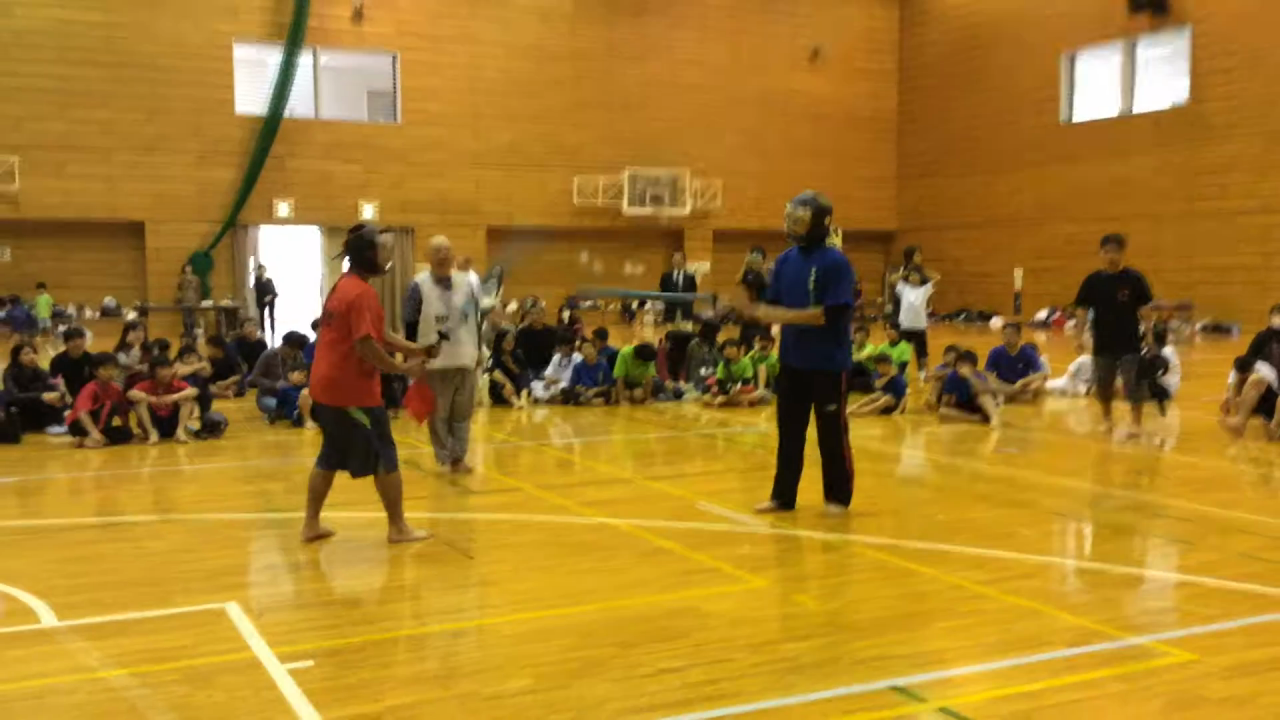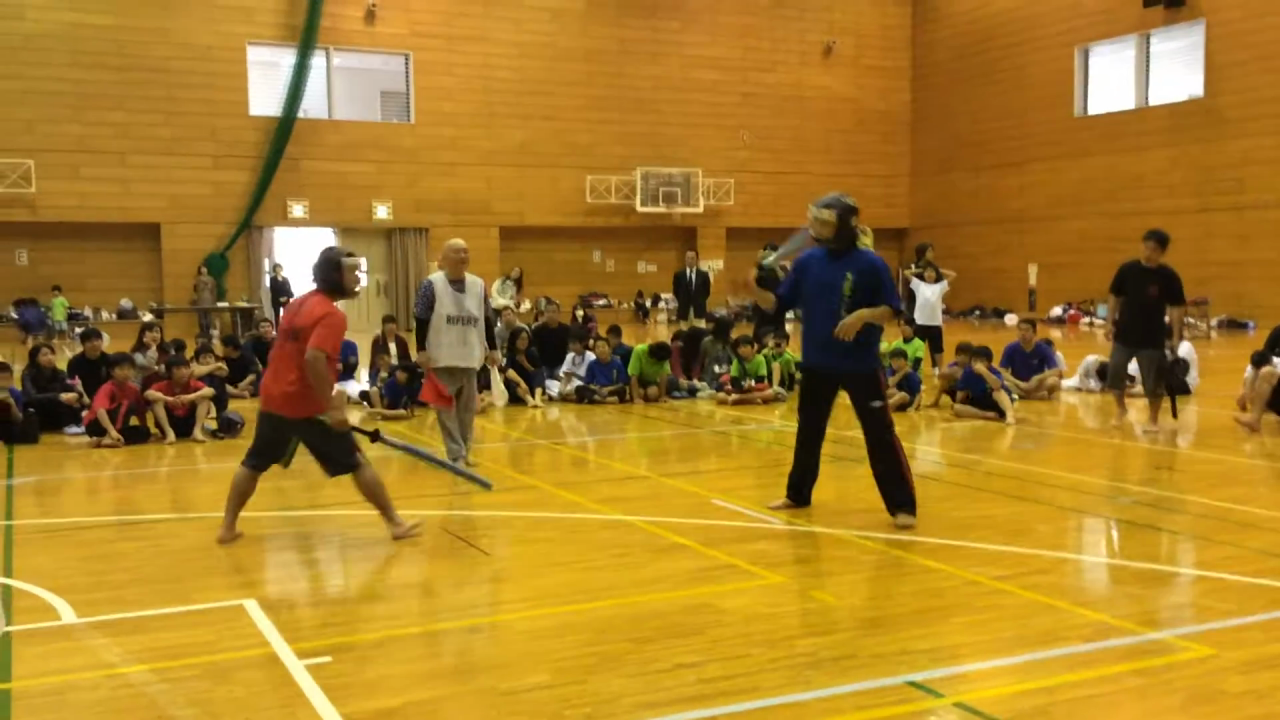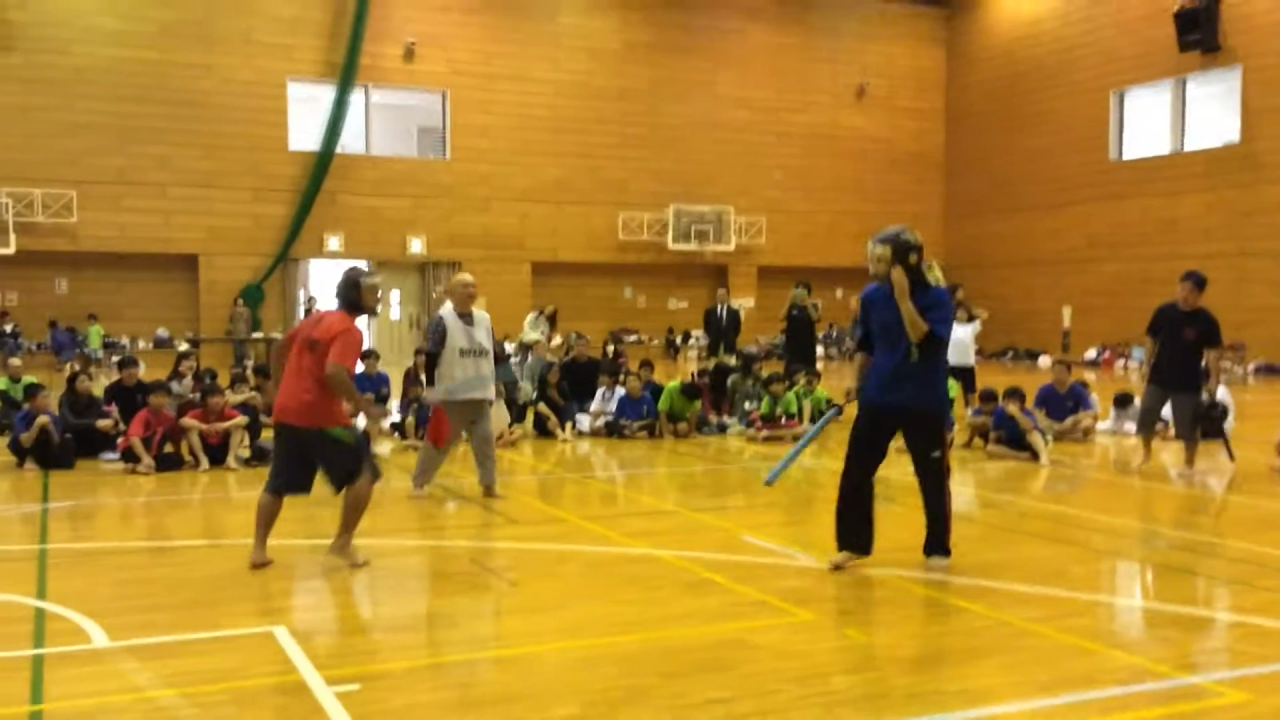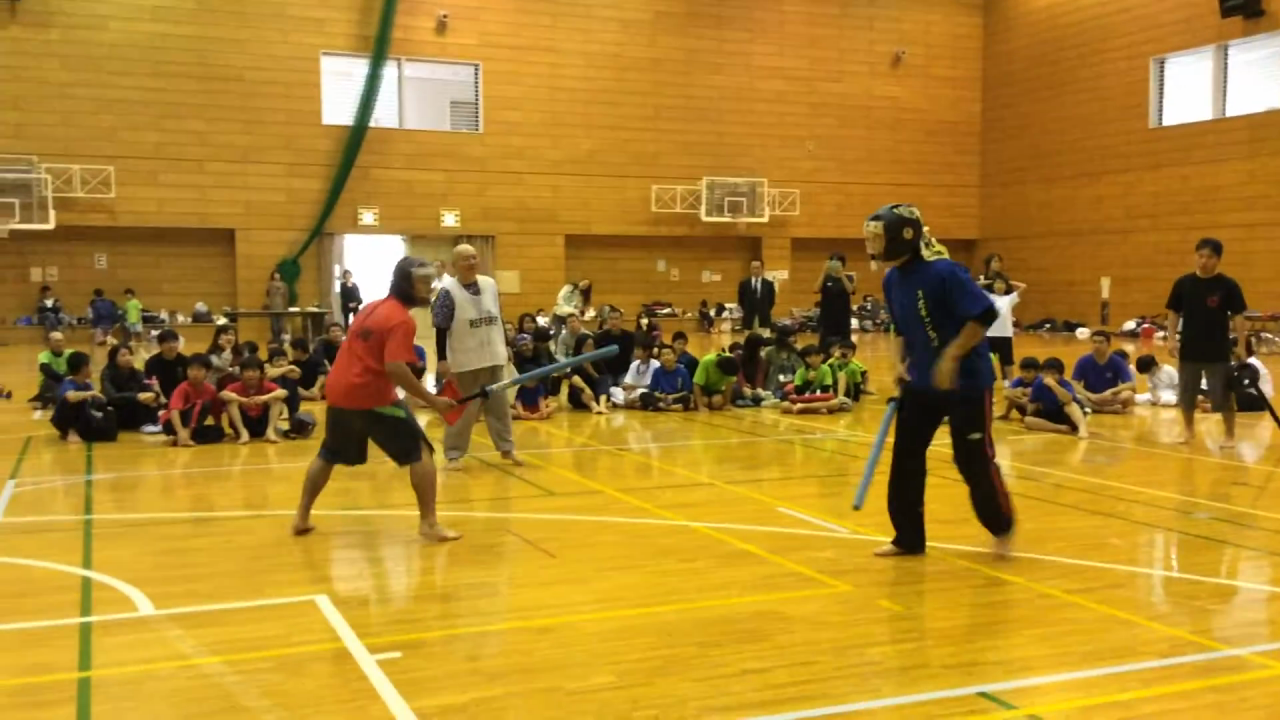
dt=0.4s
person 1, frame 1
left shoulder: (835, 262)
right shoulder: (786, 259)
left elbow: (834, 313)
right elbow: (773, 304)
left wrist: (783, 315)
right wrist: (753, 308)
left hip: (828, 361)
right hip: (792, 360)
left knee: (831, 431)
right knee: (789, 430)
left ankle: (837, 496)
right ankle: (782, 496)
person 1, frame 2
left shoulder: (870, 264)
right shoulder: (807, 261)
left elbow: (893, 312)
right elbow: (784, 301)
left wrist: (863, 315)
right wrist: (758, 295)
left hip: (862, 363)
right hip: (817, 362)
left knee: (879, 432)
right knee: (808, 431)
left ankle: (902, 506)
right ankle: (797, 495)
person 1, frame 3
left shoulder: (936, 297)
right shoulder: (872, 295)
left elbow: (929, 343)
left wrist: (904, 299)
right wrist: (856, 379)
left hip: (926, 402)
right hip: (878, 398)
left knee: (933, 477)
right knee: (856, 469)
left ankle: (937, 549)
right ankle: (853, 545)
person 1, frame 4
left shoulder: (943, 272)
right shoulder: (892, 279)
left elbow: (983, 315)
left wrist: (951, 356)
right wrist: (901, 362)
left hip: (966, 380)
right hip: (919, 382)
left knee: (975, 460)
right knee: (905, 458)
left ankle: (1000, 524)
right ankle: (908, 538)
person 2, frame 1
left shoulder: (342, 285)
right shoulder: (363, 294)
left elbow: (378, 335)
right elbow: (365, 347)
left wrist: (410, 349)
right wrist: (401, 367)
left hip: (325, 386)
right hip: (352, 390)
left knee: (330, 458)
right knee: (384, 459)
left ankle: (311, 524)
right ankle: (398, 528)
person 2, frame 2
left shoulder: (298, 304)
right shoulder: (331, 315)
right elbow: (313, 359)
right wrist: (332, 408)
left hip: (273, 399)
right hip: (306, 404)
left knee: (255, 462)
right knee: (356, 462)
left ankle: (228, 527)
right ankle: (394, 522)
person 2, frame 3
left shoulder: (315, 319)
right shoulder: (349, 331)
left elbow: (281, 348)
right elbow: (334, 374)
left wrist: (275, 384)
right wrist: (365, 406)
left hip: (287, 412)
right hip: (322, 415)
left knee: (278, 483)
right knee: (365, 473)
left ankle: (259, 550)
right ankle: (343, 543)
person 2, frame 4
left shoulder: (372, 308)
right shoulder: (402, 320)
right elbow: (395, 369)
right wrist: (430, 399)
left hip: (339, 393)
right hip: (371, 397)
left knee: (328, 455)
right knee: (421, 452)
left ankle: (302, 516)
right ankle: (429, 523)
person 3, frame 1
left shoulder: (467, 282)
right shoulder: (419, 285)
left elbow: (475, 318)
right elbow: (410, 323)
left wrist: (479, 350)
left hip: (464, 359)
right hip: (434, 361)
left knee: (463, 411)
right knee: (439, 412)
left ankle: (459, 456)
right ankle: (445, 458)
person 3, frame 2
left shoulder: (478, 285)
right shoulder: (432, 285)
left elbow: (487, 320)
right elbow: (421, 320)
left wrist: (492, 349)
right wrist: (421, 350)
left hip: (469, 358)
right hip: (441, 359)
left knee: (467, 409)
right knee: (447, 408)
left ankle: (463, 451)
right ankle: (456, 455)
person 3, frame 3
left shoulder: (484, 319)
right shoulder: (442, 320)
left elbow: (494, 354)
right elbow: (431, 356)
left wrist: (497, 382)
right wrist: (430, 386)
left hip: (480, 392)
right hip: (449, 393)
left knee: (485, 439)
left ankle: (489, 484)
right ankle: (420, 481)
person 3, frame 4
left shoulder: (490, 285)
right shoulder: (448, 293)
right elbow: (440, 330)
left wrist: (505, 347)
right wrist: (442, 360)
left hip: (493, 359)
right hip: (465, 363)
left knee: (500, 406)
right knee: (462, 411)
left ankle: (507, 449)
right ankle: (454, 455)
person 4, frame 1
left shoulder: (1134, 278)
right shoulder: (1092, 280)
left elbow: (1143, 307)
right elbow: (1082, 309)
right wrist: (1079, 335)
left hip: (1130, 342)
right hip: (1103, 342)
left knee: (1133, 383)
right knee: (1103, 383)
left ankle: (1136, 423)
right ankle: (1107, 419)
person 4, frame 2
left shoulder: (1169, 277)
right shoulder: (1127, 270)
left elbow: (1176, 308)
right elbow: (1115, 297)
left wrist: (1176, 337)
right wrist: (1110, 322)
left hip: (1152, 338)
right hip: (1124, 334)
left knee: (1153, 380)
right knee: (1115, 373)
left ankle: (1153, 420)
right ankle: (1120, 408)
person 4, frame 3
left shoulder: (1206, 320)
right shoulder: (1164, 312)
left elbow: (1213, 350)
right elbow: (1152, 338)
left wrist: (1213, 379)
right wrist: (1147, 364)
left hip: (1188, 381)
right hip: (1159, 376)
left knee: (1188, 424)
right knee: (1147, 414)
left ankle: (1189, 463)
right ankle: (1145, 453)
person 4, frame 4
left shoulder: (1228, 286)
right shoulder: (1183, 284)
left elbow: (1237, 317)
right elbow: (1174, 312)
right wrist: (1172, 338)
left hip: (1218, 351)
right hip: (1188, 349)
left knee: (1222, 395)
right knee: (1187, 393)
left ankle: (1229, 435)
right ankle: (1189, 430)
